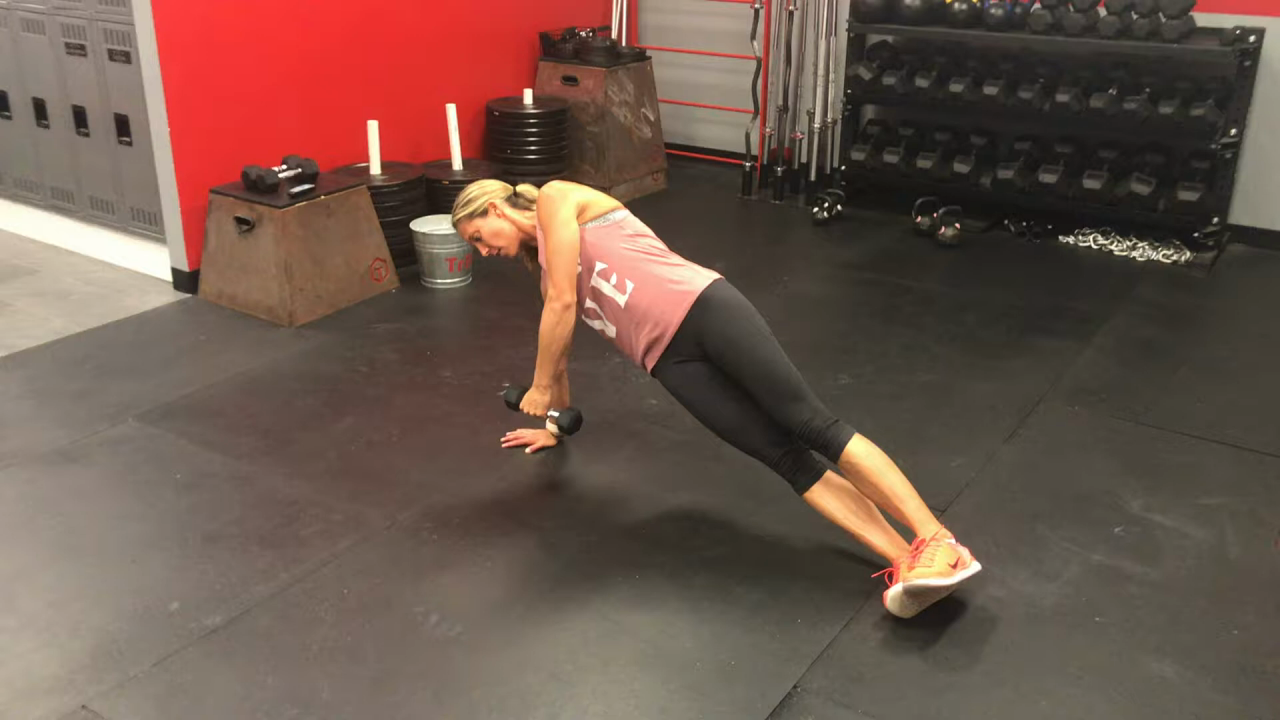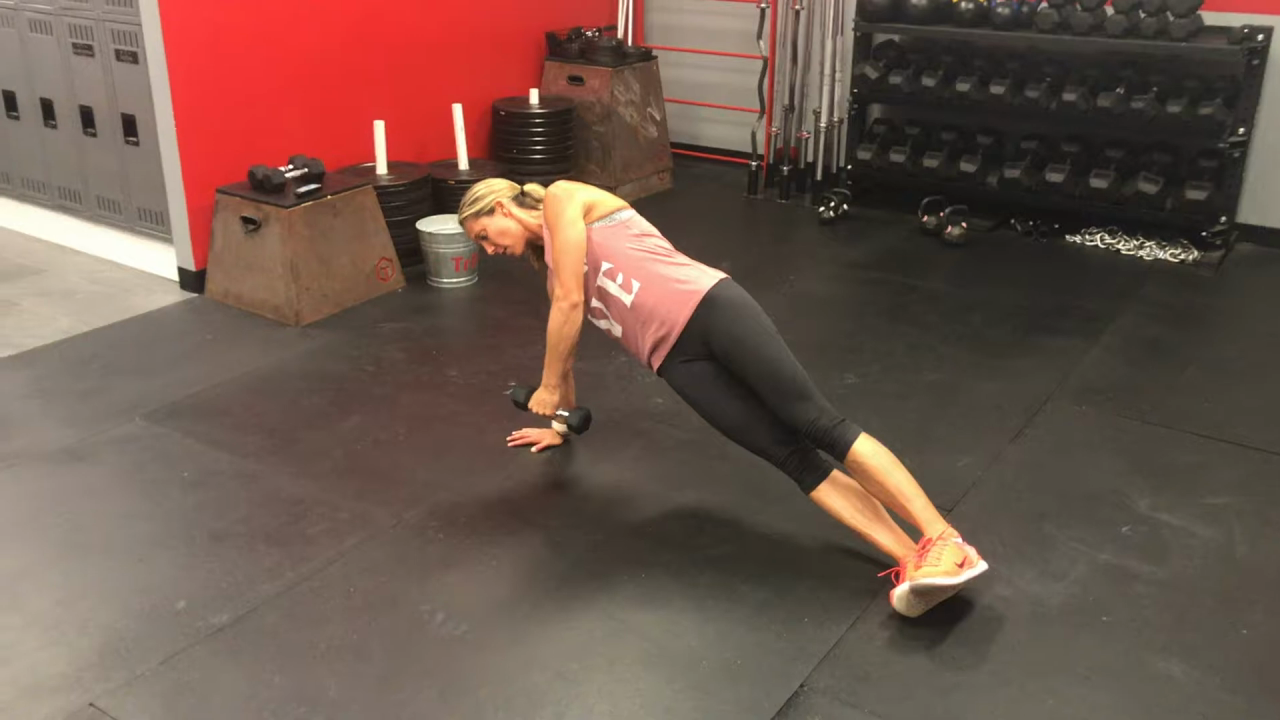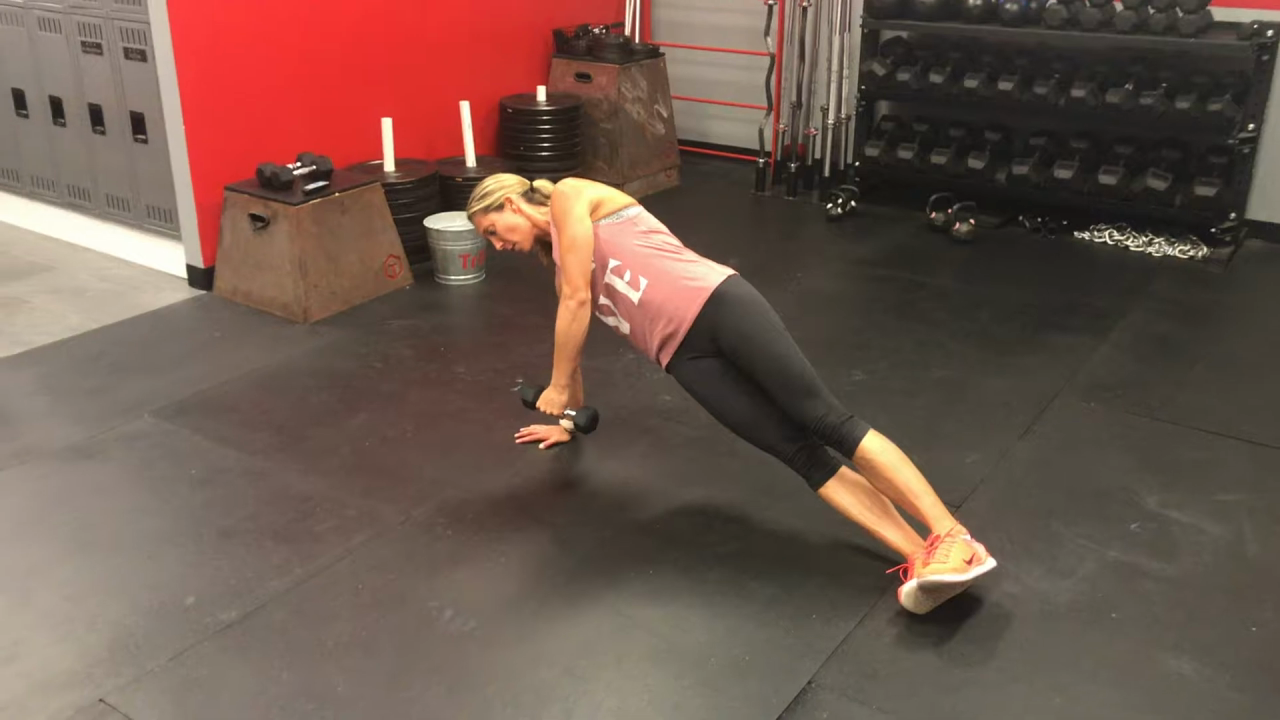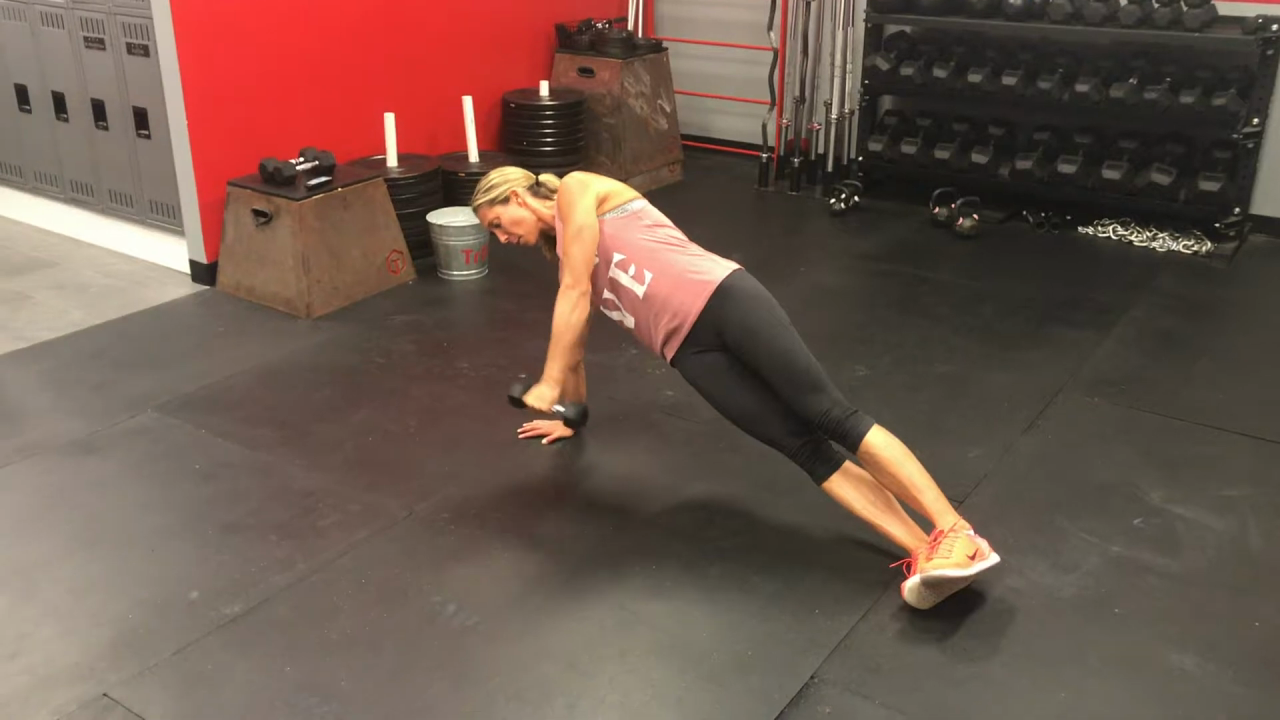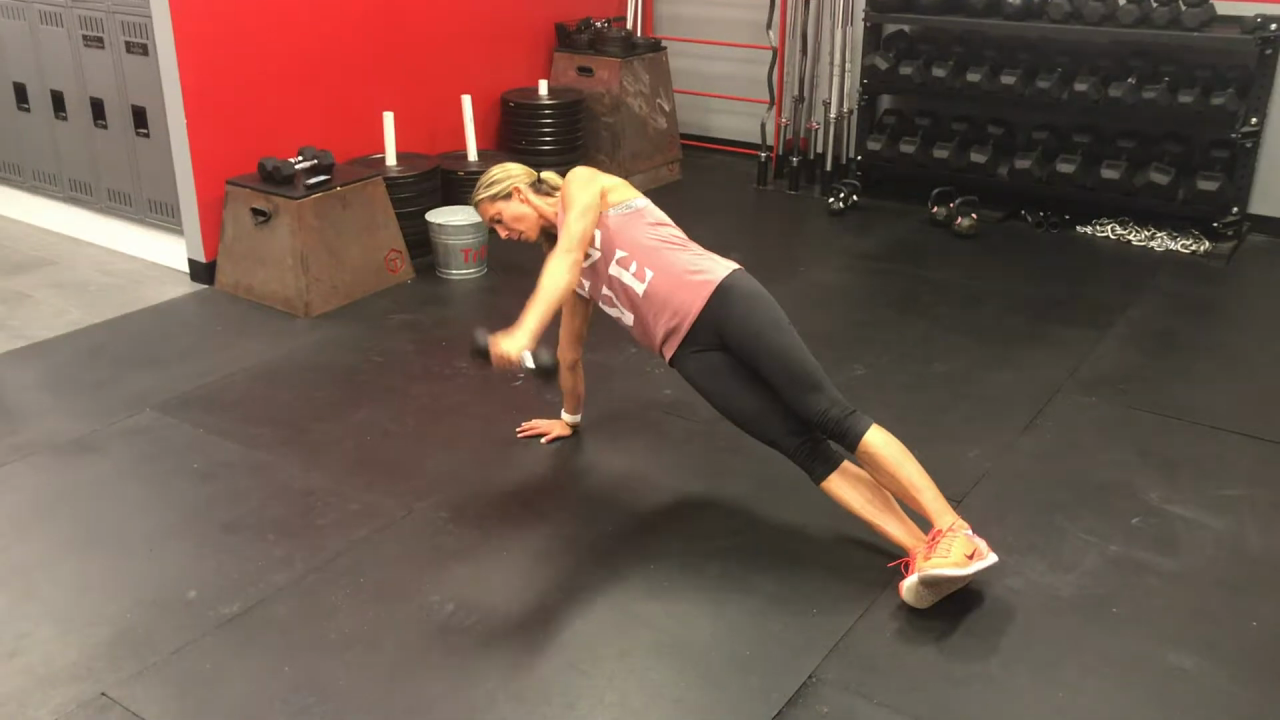
dt=0.2s
person 1, frame 1
left shoulder: (556, 199)
right shoulder: (546, 269)
left elbow: (563, 303)
right elbow: (557, 355)
left wrist: (537, 389)
right wrist: (553, 424)
left hip: (703, 307)
right hip: (670, 357)
left knee: (812, 424)
right knee: (787, 457)
left ankle: (937, 542)
right ankle: (904, 561)
person 1, frame 2
left shoulder: (563, 199)
right shoulder: (553, 267)
left elbow: (570, 302)
right elbow: (564, 351)
left wrist: (546, 387)
right wrist: (561, 422)
left hip: (710, 306)
right hip: (677, 356)
left knee: (819, 423)
right knee: (794, 456)
left ankle: (944, 541)
right ankle: (910, 559)
person 1, frame 3
left shoulder: (571, 197)
right shoulder: (559, 262)
left elbow: (577, 301)
right elbow: (570, 347)
left wrist: (557, 388)
right wrist: (569, 419)
left hip: (718, 303)
right hip: (684, 352)
left knee: (826, 420)
right knee: (800, 452)
left ankle: (952, 538)
right ankle: (921, 557)
person 1, frame 4
left shoulder: (578, 190)
right shoulder: (564, 258)
left elbow: (576, 292)
right elbow: (573, 346)
left wrist: (547, 385)
left hip: (722, 297)
right hip: (689, 347)
left knee: (831, 415)
right knee: (805, 448)
left ankle: (956, 533)
right ankle: (922, 551)
person 1, frame 5
left shoulder: (583, 185)
right shoulder: (569, 269)
left elbow: (569, 246)
right elbow: (570, 349)
left wrist: (522, 333)
right wrist: (570, 416)
left hip: (722, 296)
right hip: (688, 346)
left knee: (830, 415)
right knee: (803, 446)
left ankle: (954, 533)
right ankle: (921, 551)
